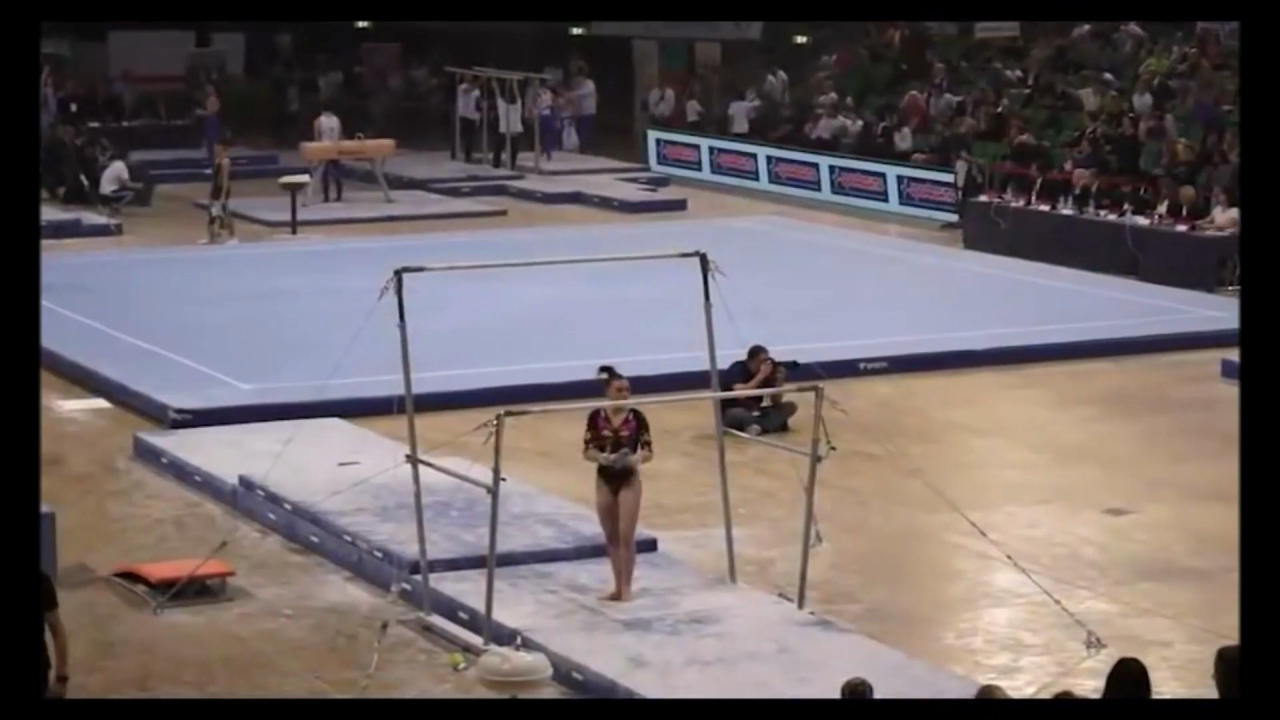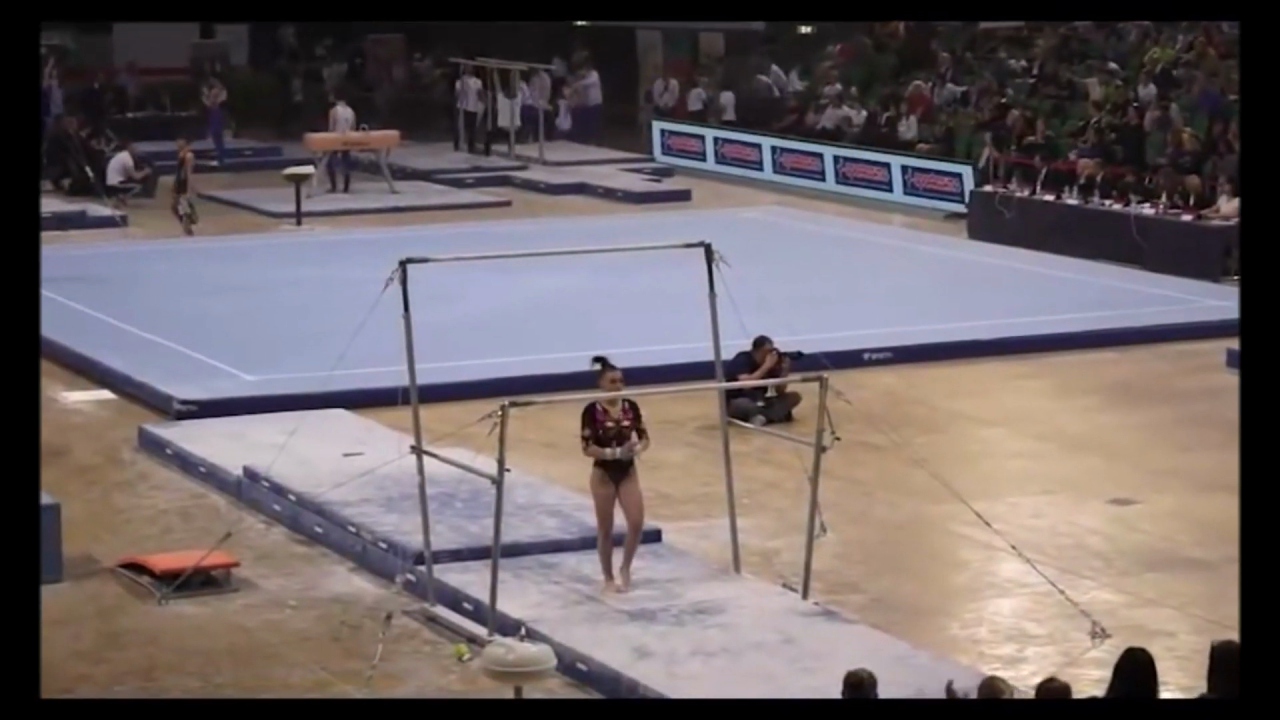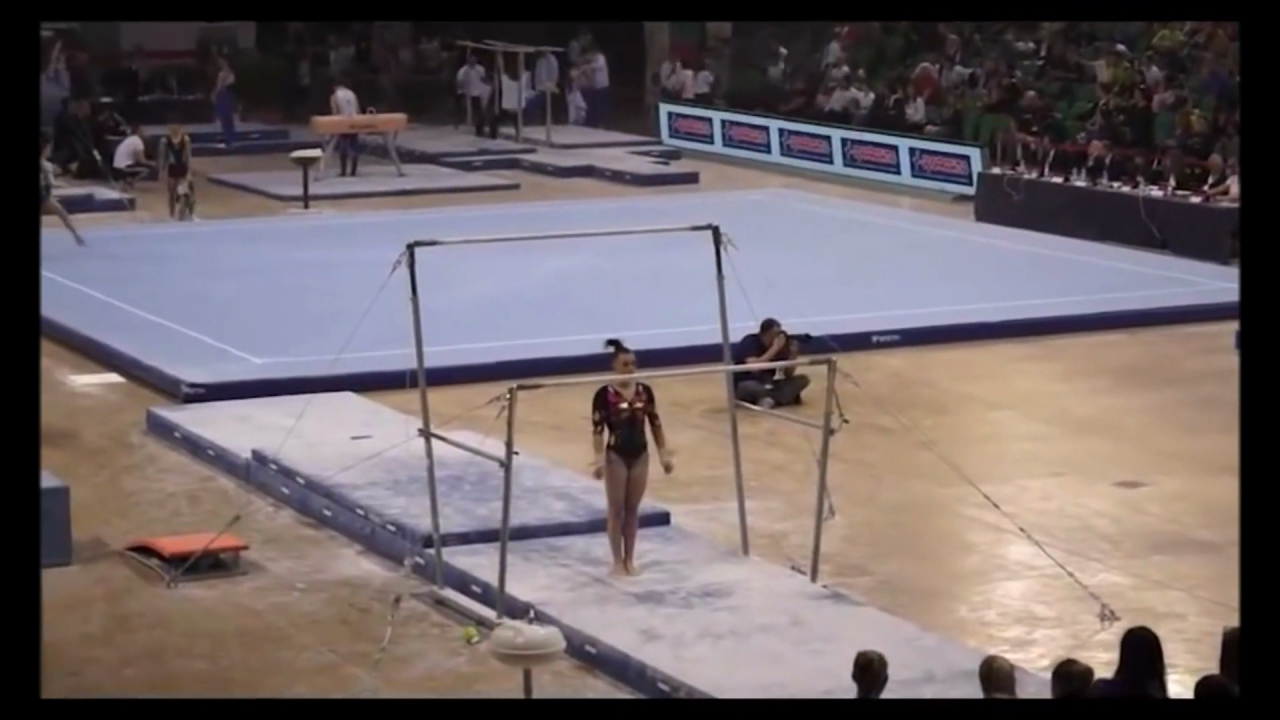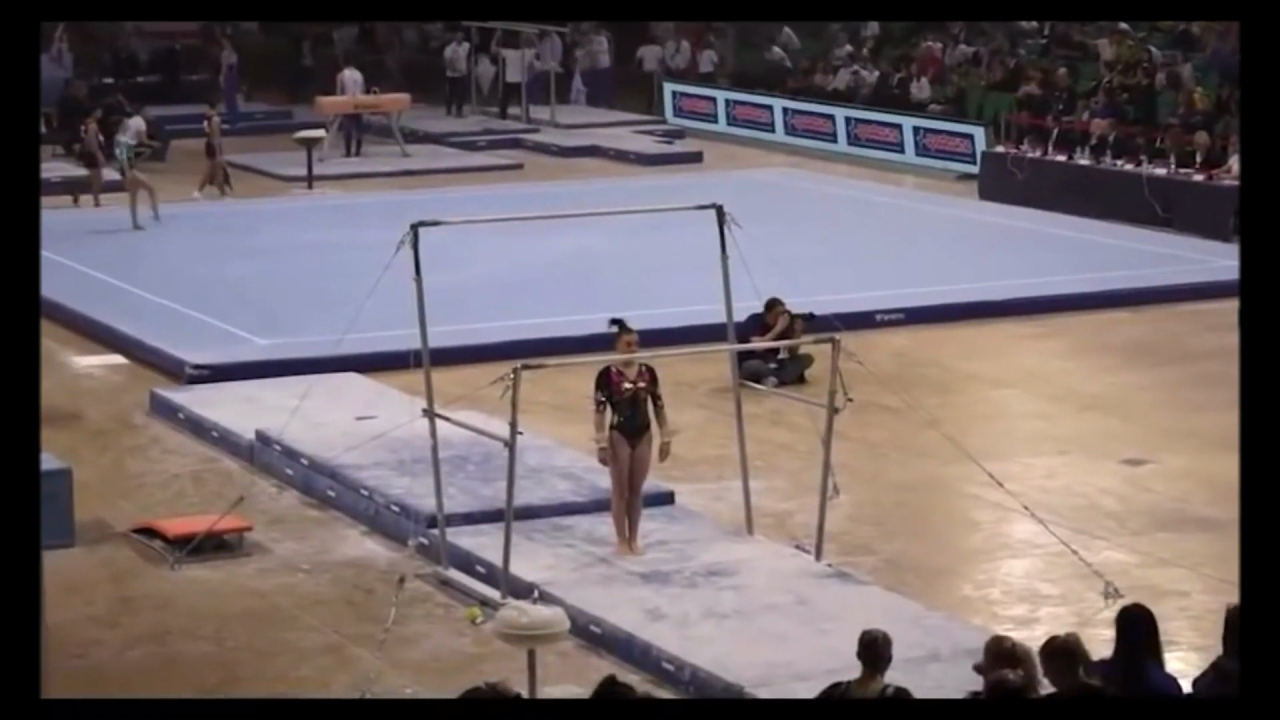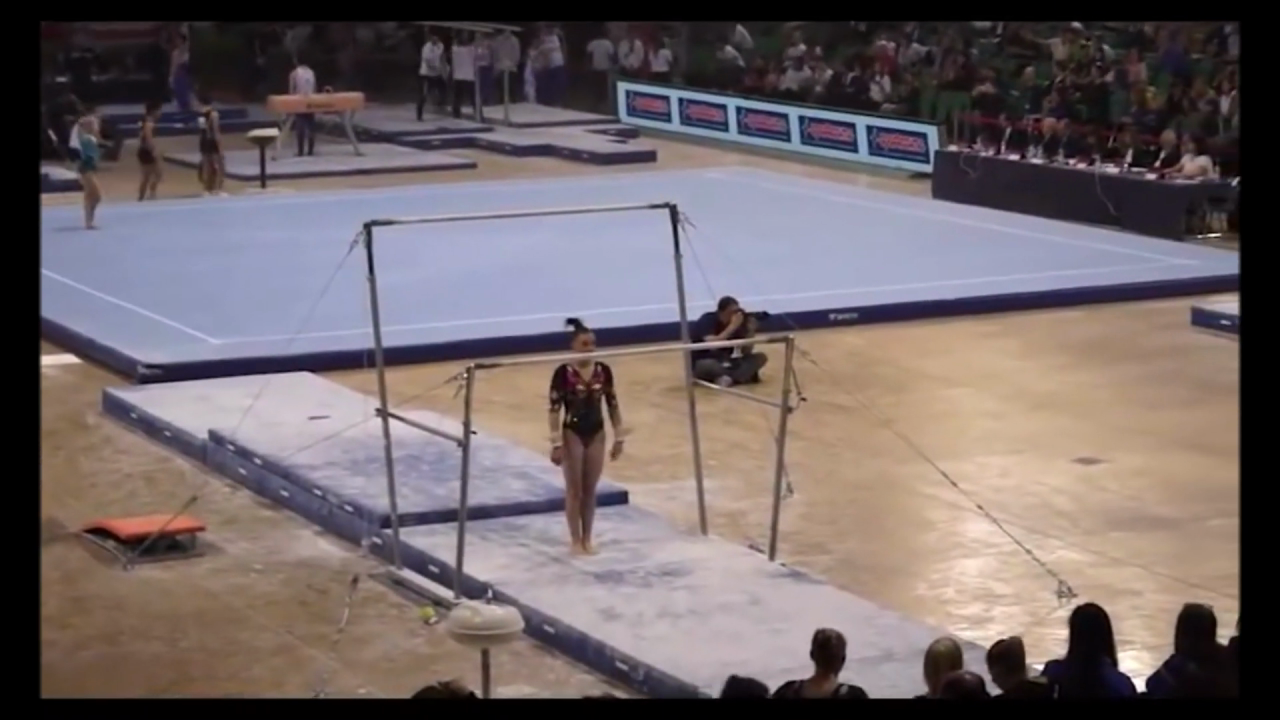
dt=1s
person 1, frame 1
left shoulder: (637, 417)
right shoulder: (596, 417)
left elbow: (648, 452)
right elbow: (587, 451)
left wrist: (634, 459)
right wrist: (605, 458)
left hip: (629, 481)
right hip: (605, 481)
left knee: (626, 537)
right knee: (611, 539)
left ankle: (626, 587)
right ankle: (617, 587)
person 1, frame 2
left shoulder: (631, 407)
right shoulder: (591, 411)
left elbow: (644, 438)
right elbow: (587, 448)
left wrist: (637, 448)
right wrist: (613, 452)
left hip: (628, 471)
right hip: (603, 473)
left knee: (637, 523)
right knee: (605, 529)
left ankle: (625, 569)
right ankle: (608, 578)
person 1, frame 3
left shoulder: (645, 391)
right shoulder: (604, 395)
left elbow: (656, 424)
right elbow: (598, 430)
left wrist: (664, 455)
right wrist: (599, 461)
left hip: (640, 455)
right hip: (616, 456)
left knee: (632, 510)
right knee: (616, 511)
left ankle: (629, 559)
right ankle: (617, 561)
person 1, frame 4
left shoulder: (648, 372)
right shoulder: (607, 375)
left elbow: (659, 406)
right elbow: (600, 411)
left wrist: (665, 437)
right wrist: (601, 443)
left hip: (643, 435)
right hip: (619, 436)
left knee: (636, 491)
right knee: (621, 491)
left ankle: (634, 539)
right ankle: (622, 540)
person 1, frame 5
left shoulder: (603, 371)
right shoulder: (563, 373)
left elbow: (612, 405)
right elbow: (554, 409)
left wrist: (619, 438)
right wrist: (556, 443)
left hip: (597, 434)
right hip: (573, 435)
left knee: (590, 490)
right knee: (575, 490)
left ankle: (588, 538)
right ankle: (576, 540)
